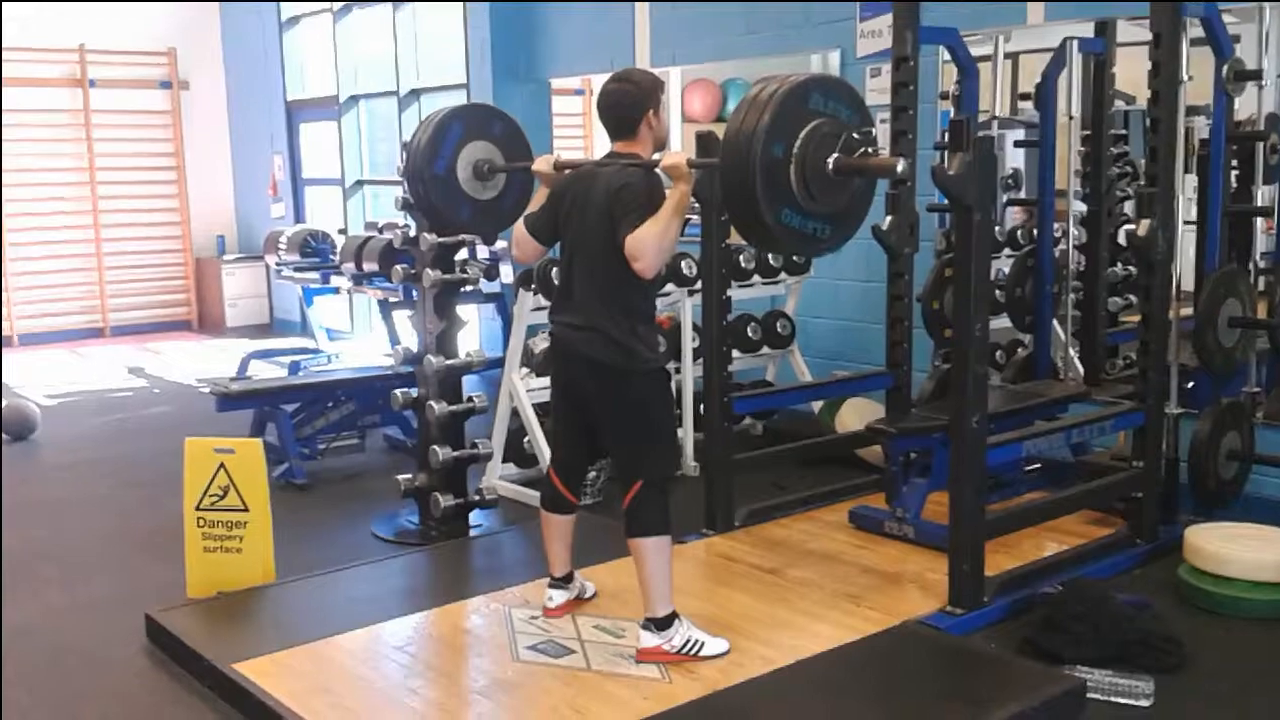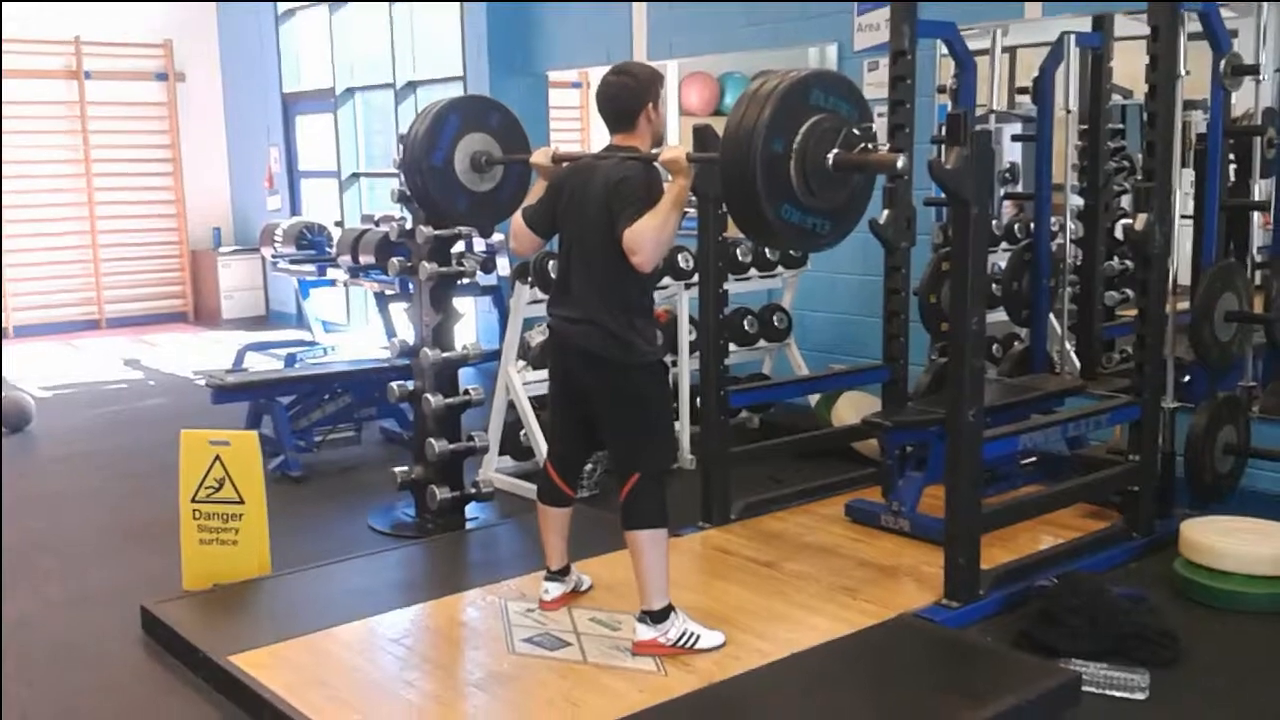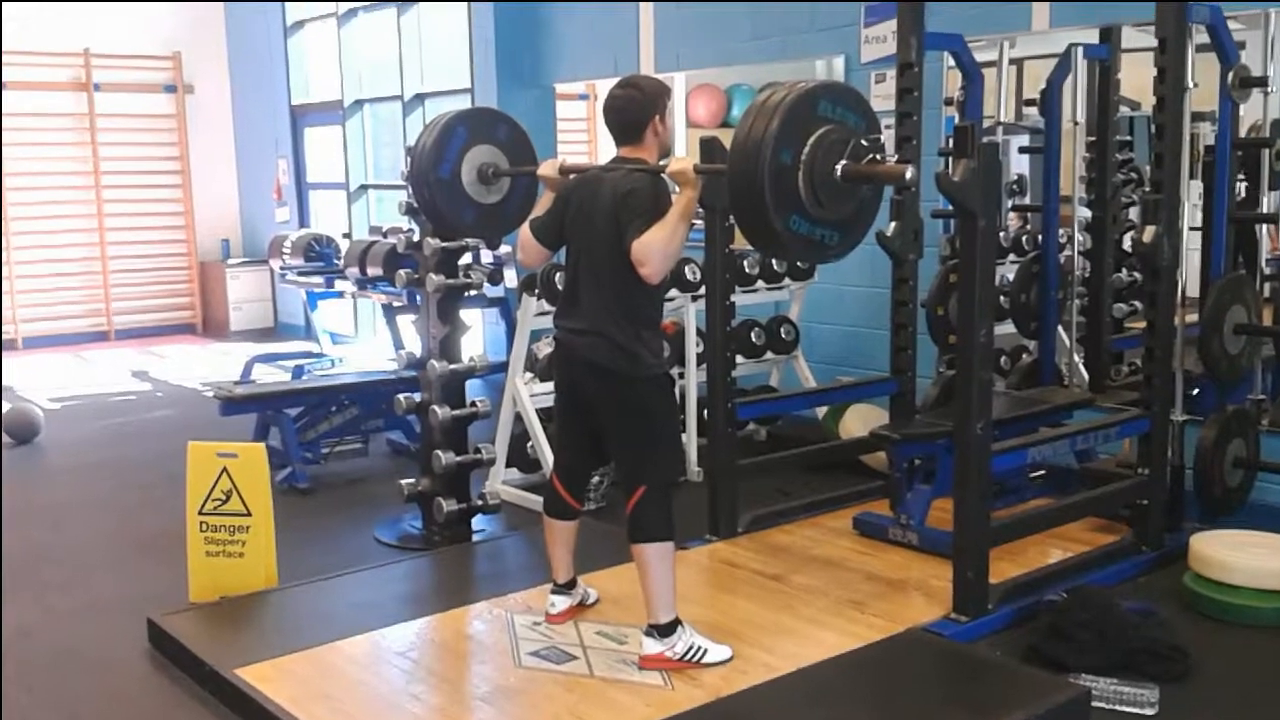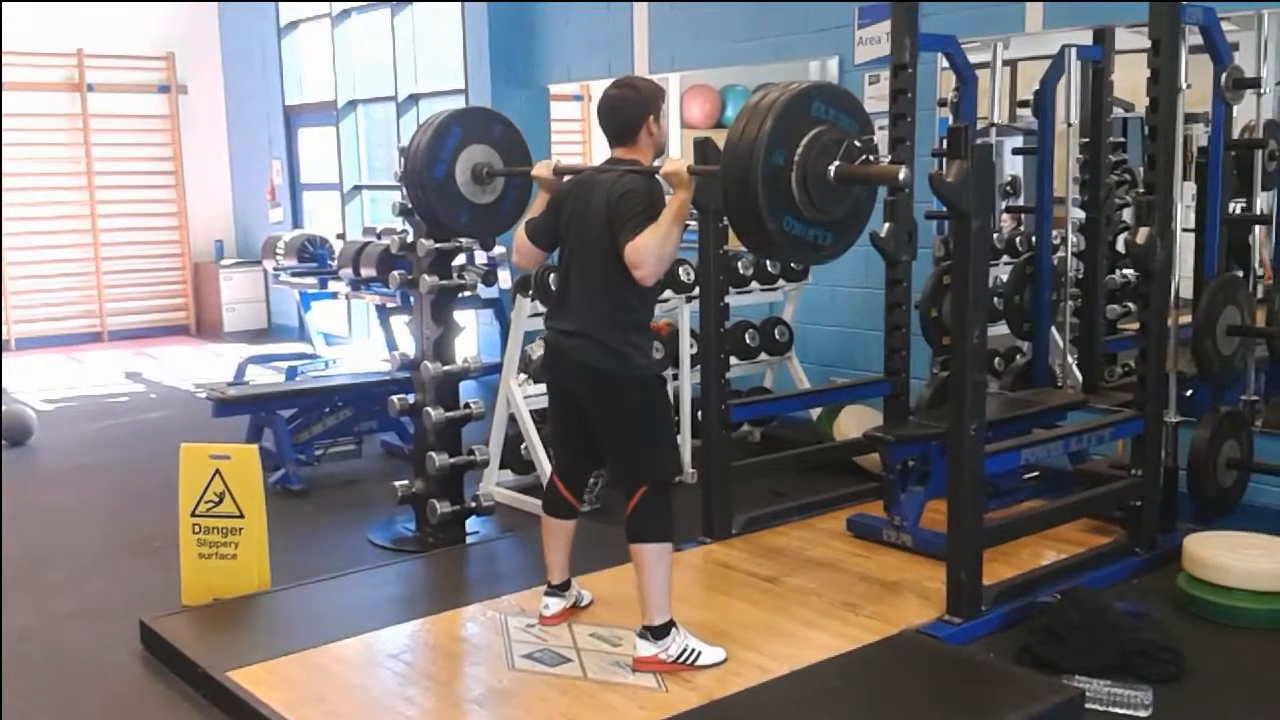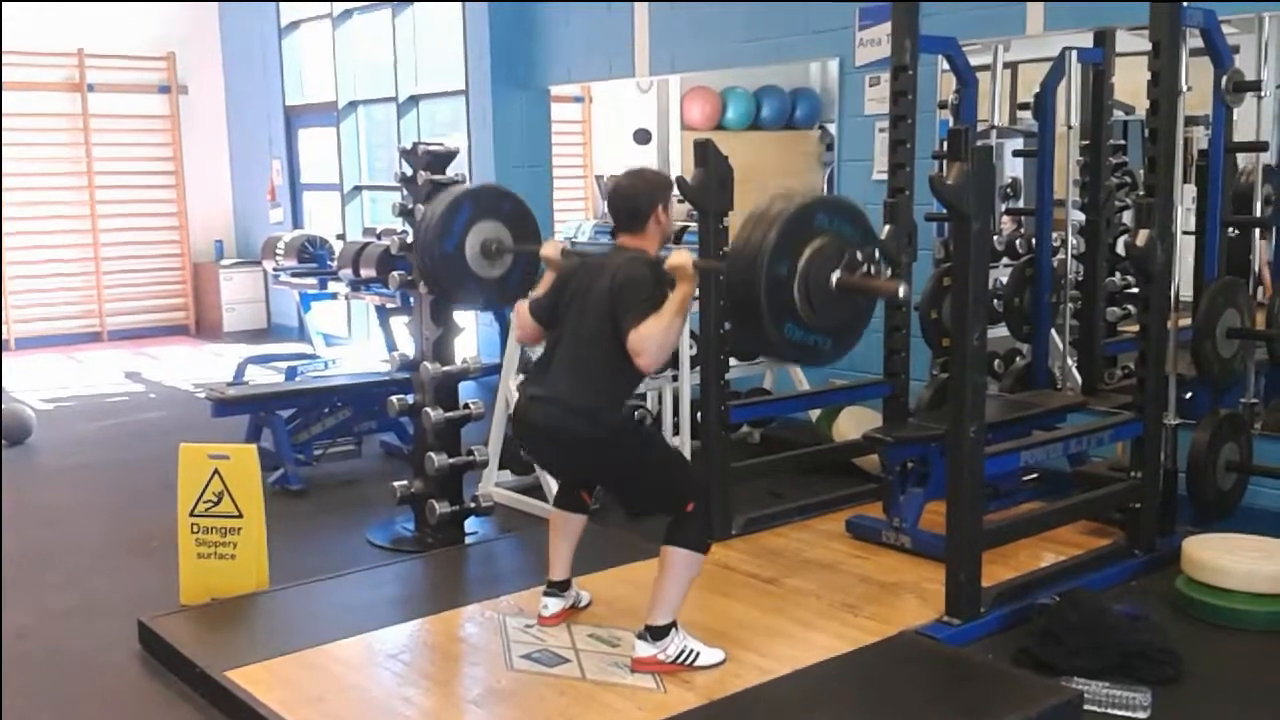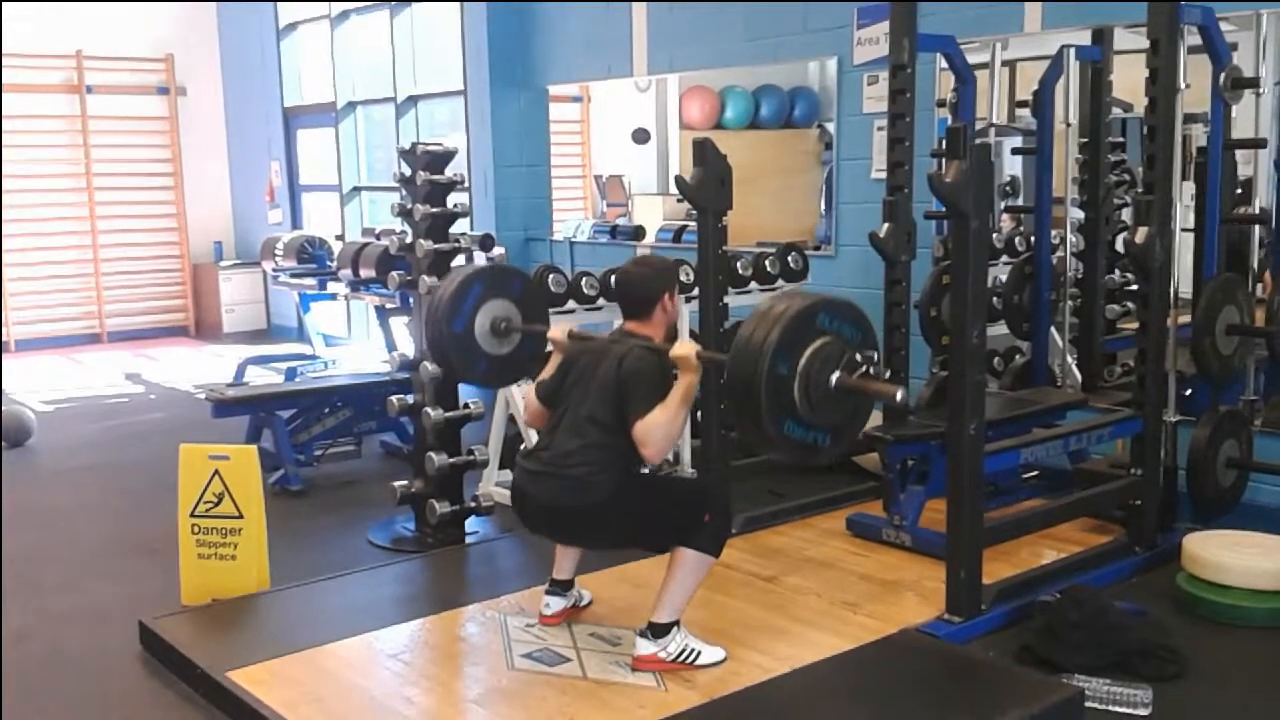
dt=0.5s
person 1, frame 1
left shoulder: (574, 182)
right shoulder: (639, 183)
left elbow: (523, 248)
right elbow: (644, 258)
left wrist: (542, 187)
right wrist: (680, 189)
left hip: (571, 347)
right hip: (622, 358)
left knee: (566, 465)
right knee: (647, 481)
left ankle: (561, 585)
right ankle: (662, 629)
person 1, frame 2
left shoulder: (572, 175)
right shoulder: (637, 177)
left elbow: (520, 241)
right elbow: (642, 252)
left wrist: (540, 181)
right wrist: (679, 185)
left hip: (569, 341)
right hip: (621, 351)
left knee: (563, 457)
right knee: (644, 474)
left ankle: (557, 578)
right ankle: (657, 621)
person 1, frame 3
left shoulder: (580, 187)
right shoulder: (644, 188)
left elbow: (527, 253)
right elbow: (650, 264)
left wrist: (547, 192)
right wrist: (687, 196)
left hip: (575, 352)
right hip: (626, 363)
left knee: (569, 470)
right knee: (650, 486)
left ankle: (564, 590)
right ankle: (665, 635)
person 1, frame 4
left shoulder: (575, 186)
right shoulder: (638, 187)
left elbow: (523, 254)
right elbow: (645, 264)
left wrist: (543, 191)
right wrist: (681, 196)
left hip: (564, 352)
right hip: (617, 363)
left knee: (569, 472)
right knee: (649, 488)
left ankle: (557, 593)
right ankle: (658, 638)
person 1, frame 5
left shoulder: (581, 268)
right shoulder: (641, 274)
left elbow: (524, 331)
right elbow: (645, 354)
left wrist: (550, 273)
right wrist: (682, 289)
left hip: (531, 417)
right hip: (581, 424)
left knee: (580, 475)
right knee: (694, 504)
left ankle: (557, 595)
right ankle: (658, 641)
person 1, frame 6
left shoulder: (587, 350)
right shoulder: (647, 361)
left elbow: (533, 414)
right elbow: (652, 447)
left wrist: (558, 354)
right wrist: (689, 377)
left hip: (528, 494)
right hip: (574, 504)
right knee: (709, 508)
left ankle: (559, 594)
right ankle: (659, 638)
